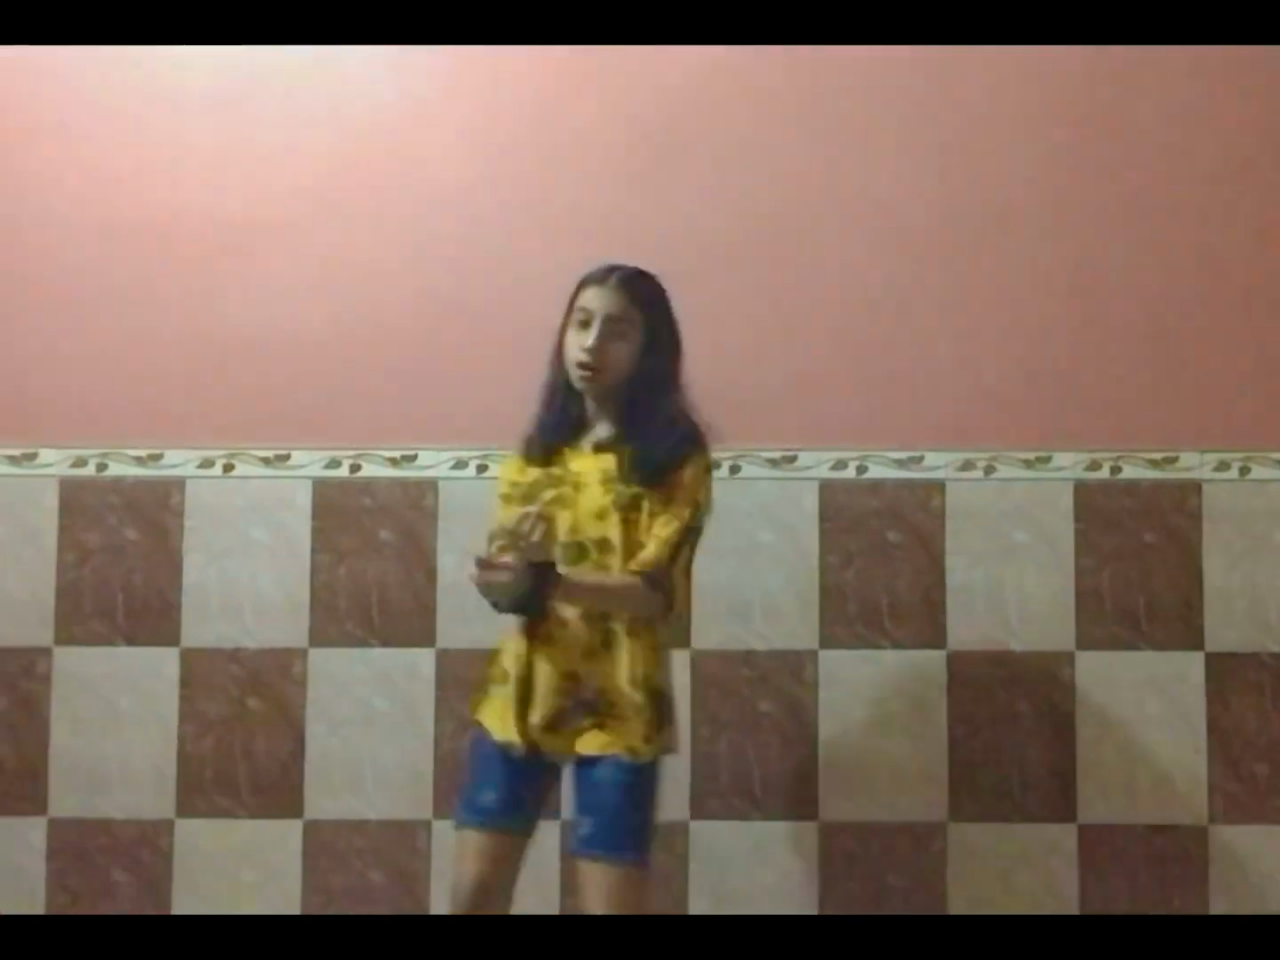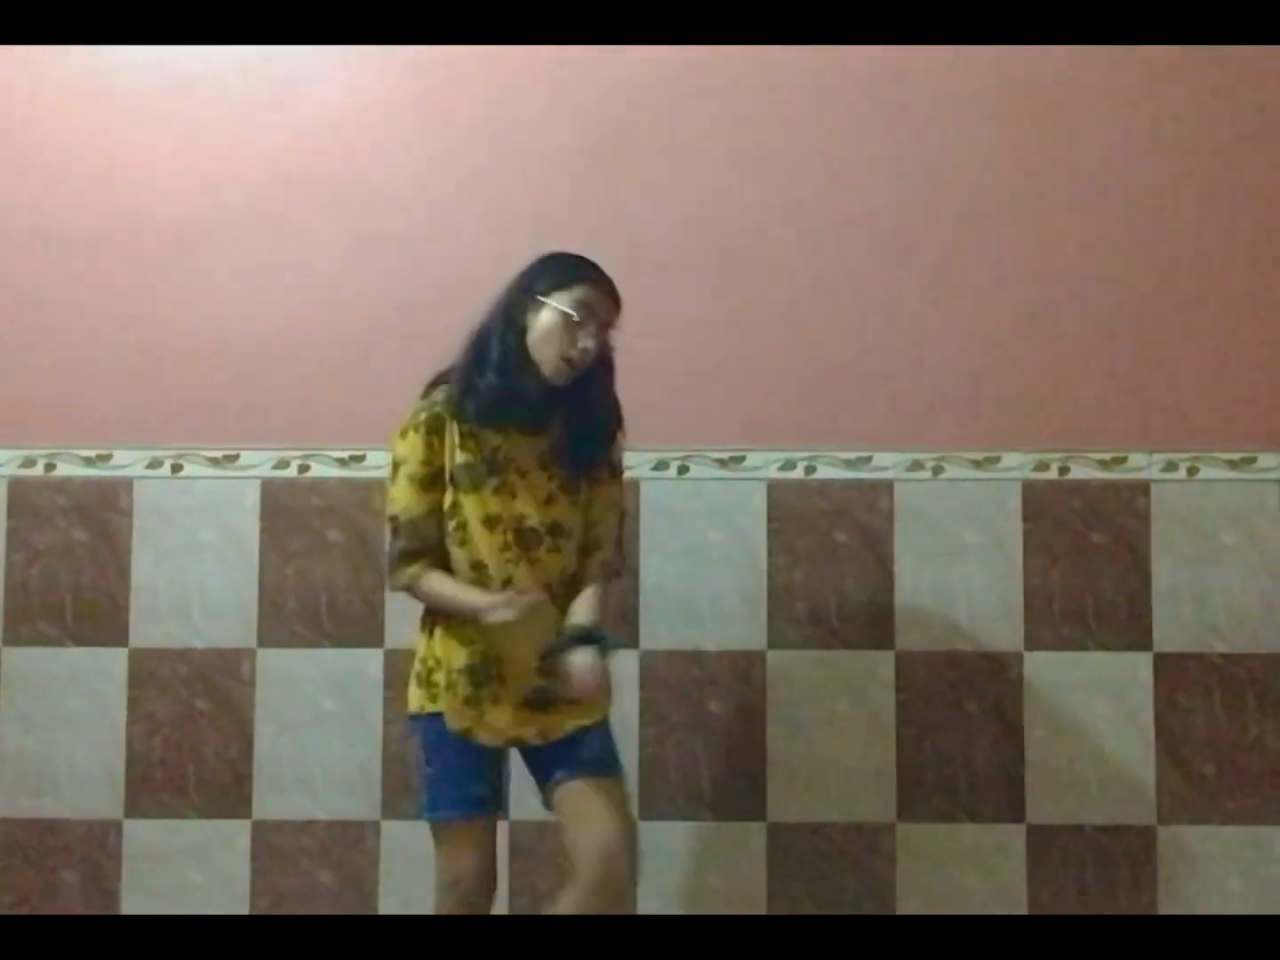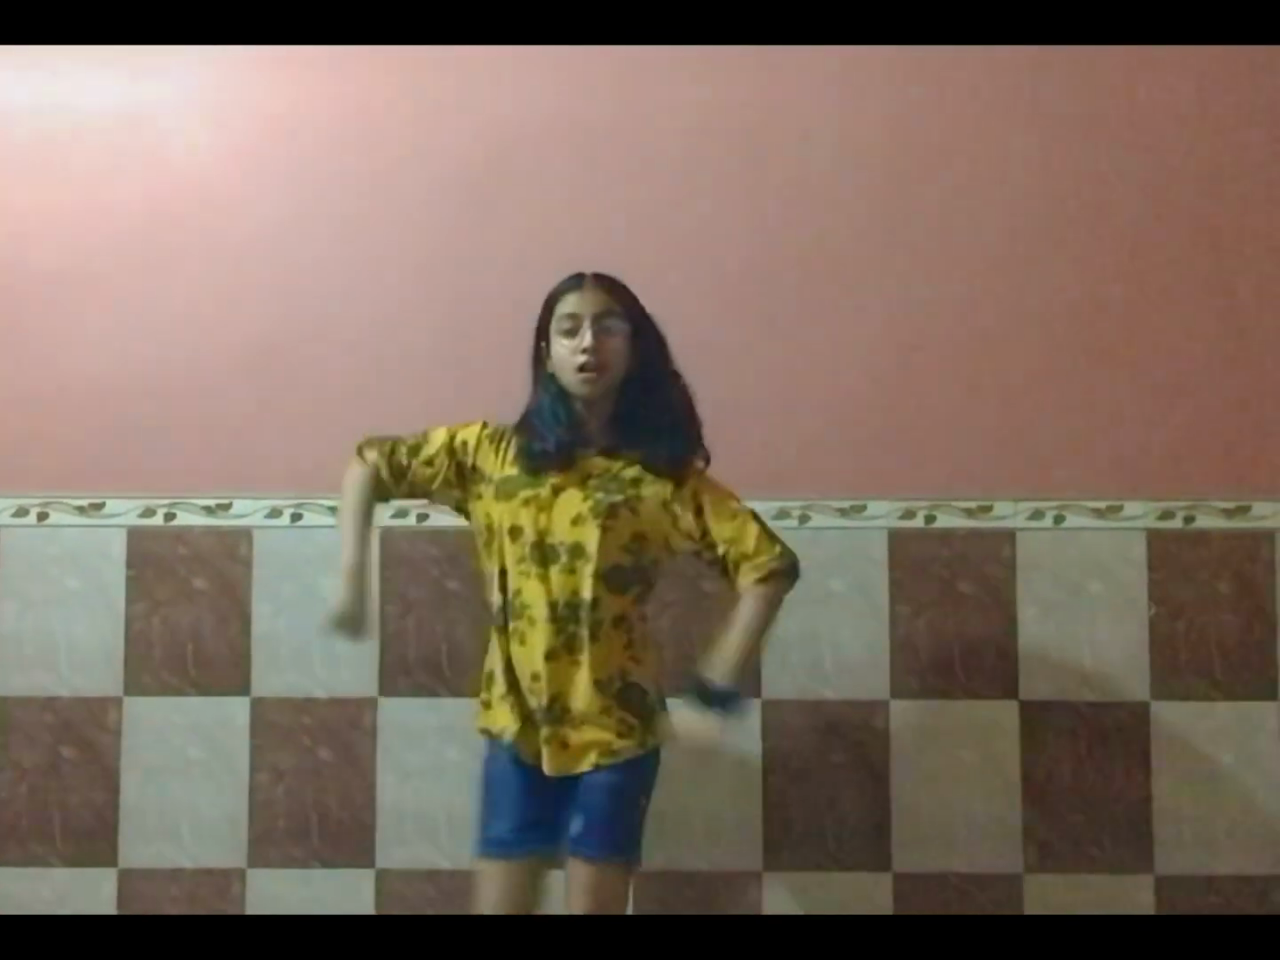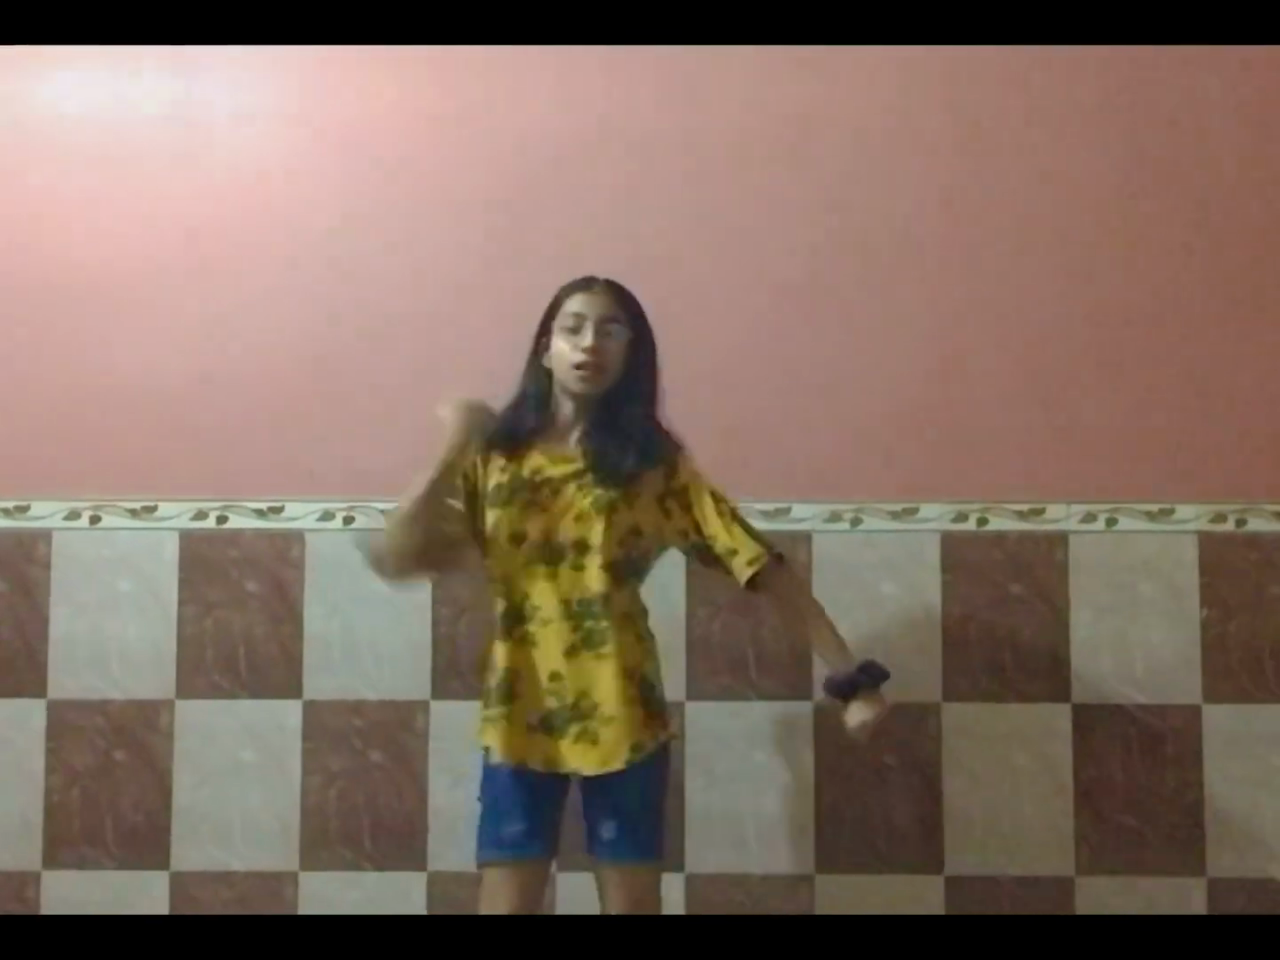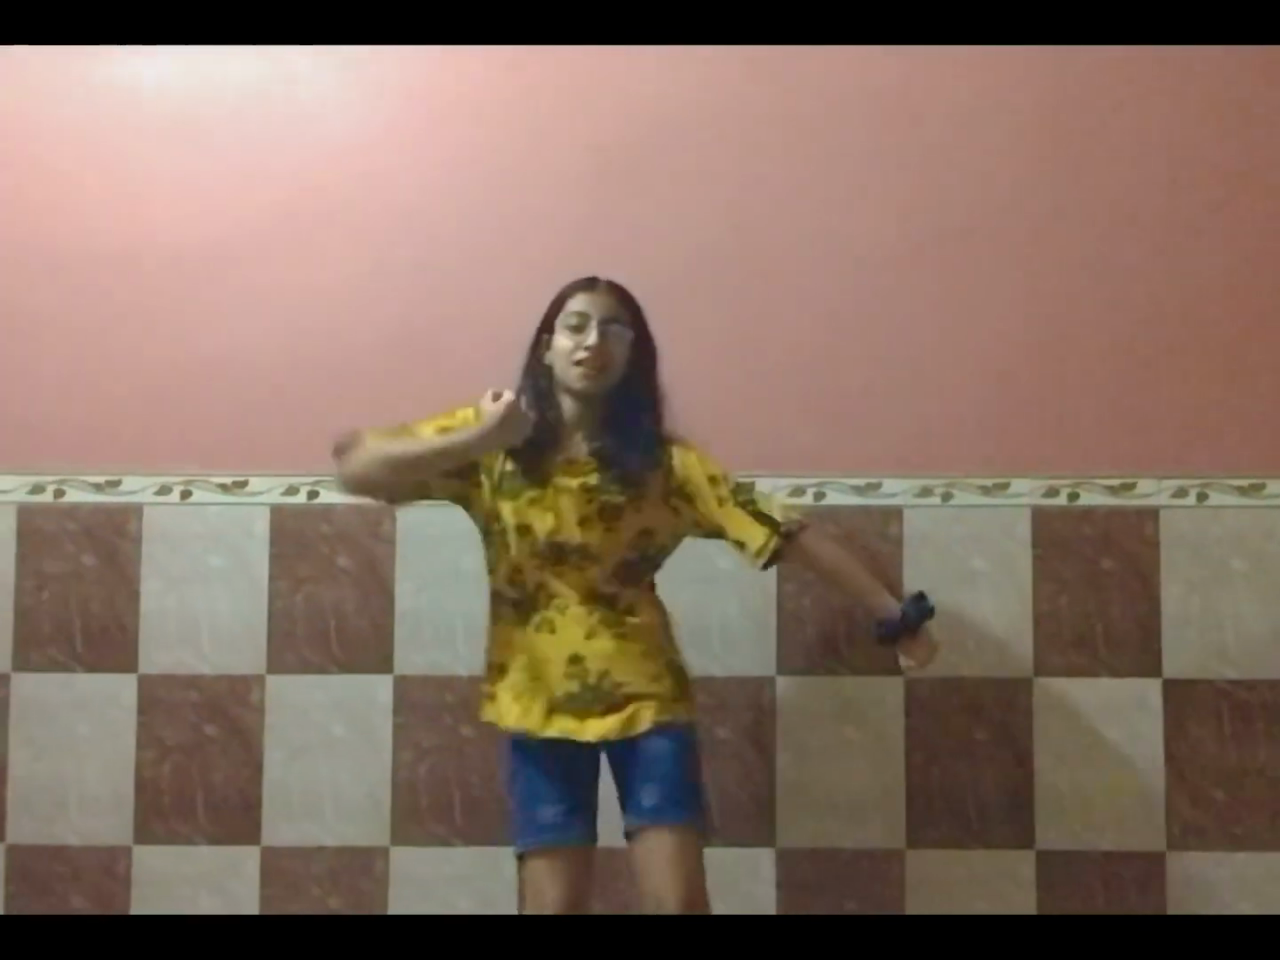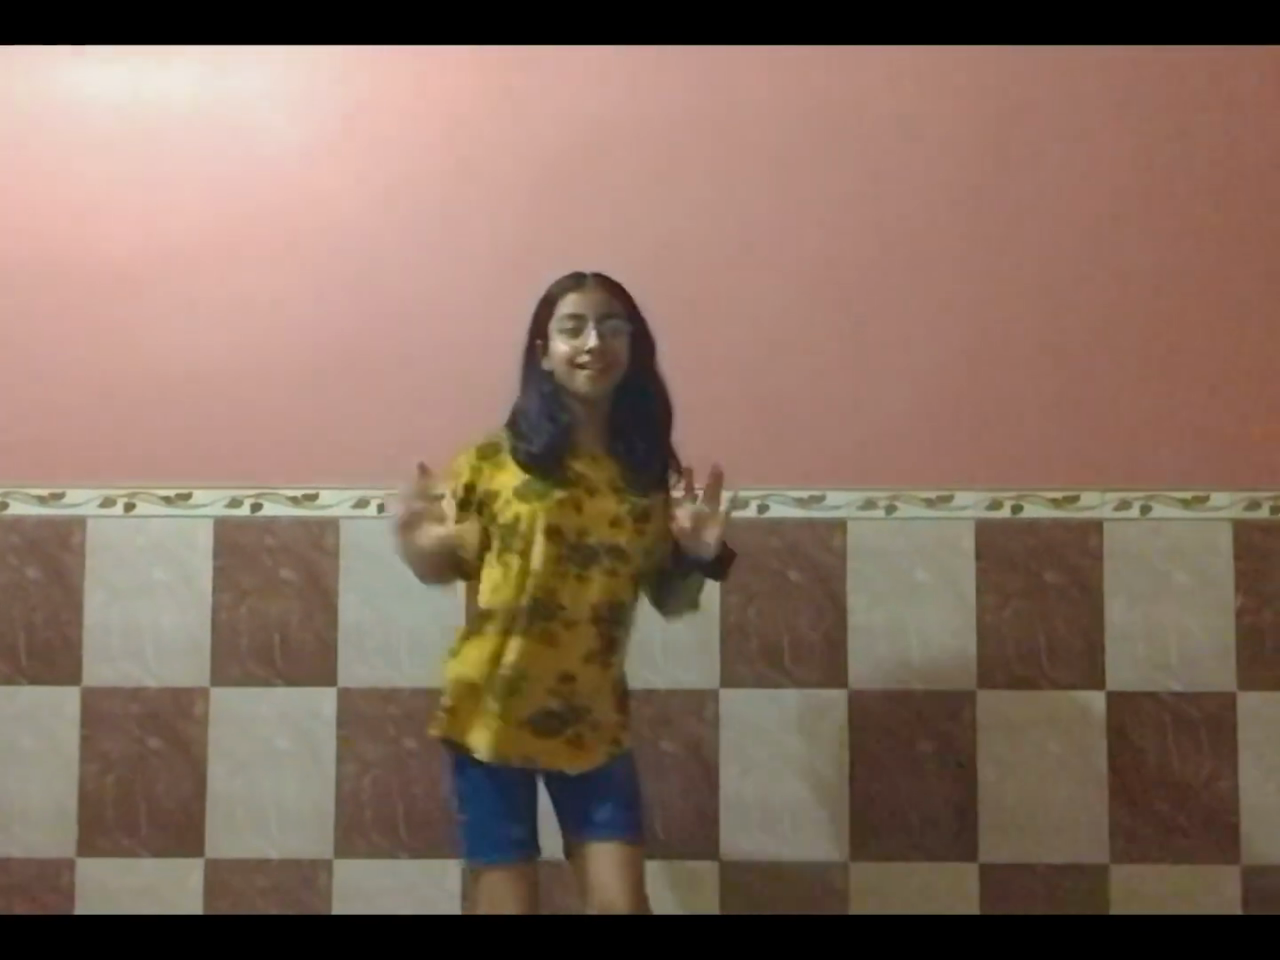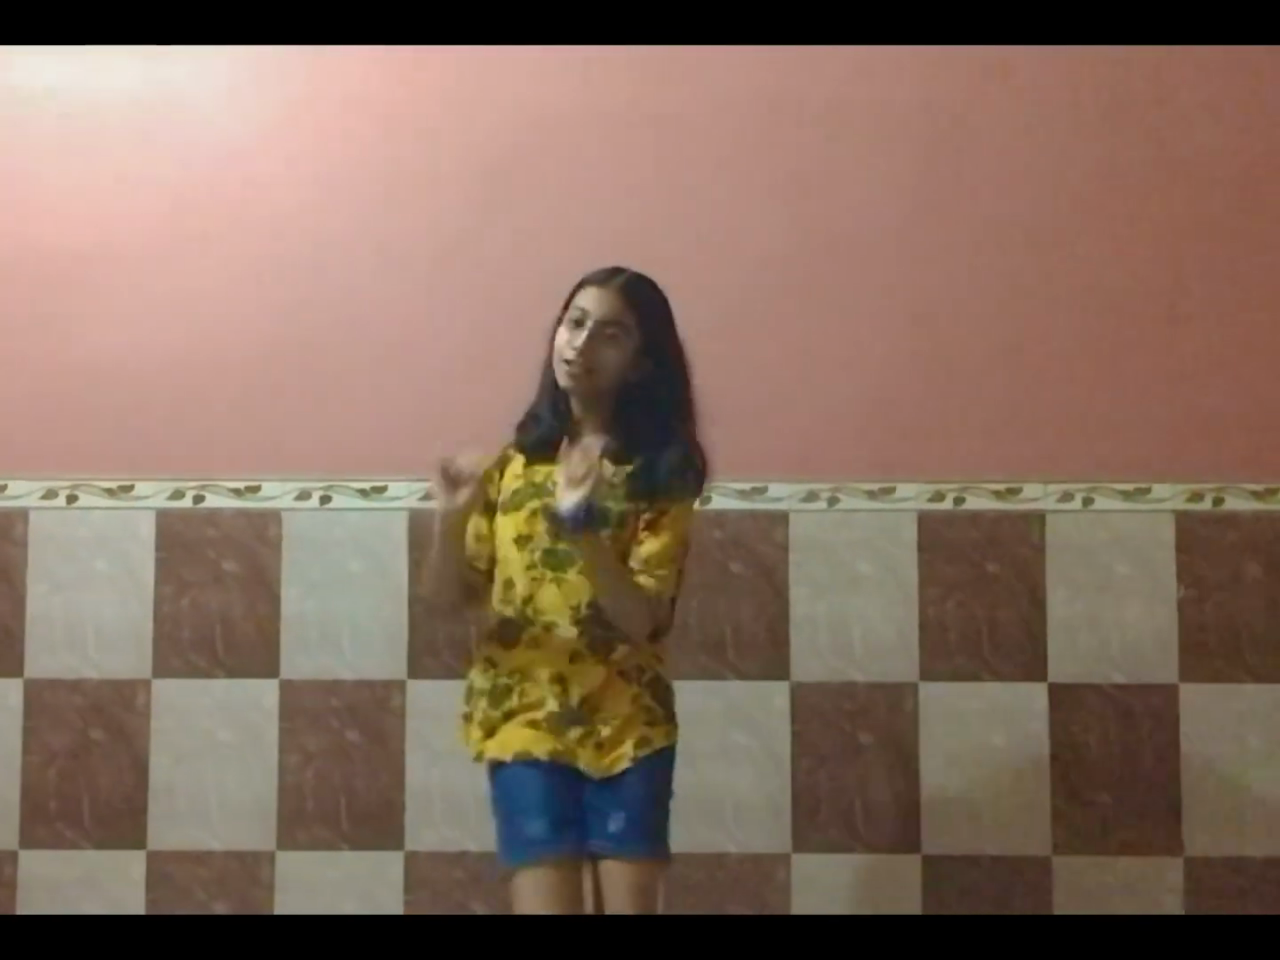
dt=0.7s
person 1, frame 1
left shoulder: (675, 457)
right shoulder: (534, 455)
left elbow: (652, 593)
right elbow: (501, 577)
left wrist: (545, 581)
right wrist: (516, 568)
left hip: (620, 706)
right hip: (521, 697)
left knee: (612, 912)
right knee: (473, 895)
person 1, frame 2
left shoulder: (589, 434)
right shoulder: (434, 423)
left elbow: (601, 563)
right elbow: (407, 562)
left wrist: (585, 641)
right wrist: (482, 606)
left hip: (559, 685)
right hip: (458, 679)
left knee: (608, 862)
right knee: (465, 882)
person 1, frame 3
left shoulder: (665, 473)
right shoulder: (490, 452)
left elbow: (770, 565)
right elbow: (369, 465)
left wrist: (715, 690)
right wrist: (352, 574)
left hip: (613, 727)
right hip: (518, 720)
left knee: (593, 915)
right knee: (501, 916)
person 1, frame 4
left shoulder: (657, 466)
right shoulder: (489, 458)
left elbow: (762, 563)
right elbow: (393, 560)
left wrist: (848, 674)
right wrist: (446, 463)
left hip: (622, 720)
right hip: (521, 719)
left knee: (631, 915)
right knee: (504, 912)
person 1, frame 5
left shoulder: (662, 464)
right shoulder: (488, 450)
left elbow: (788, 536)
right elbow: (353, 469)
left wrist: (895, 618)
right wrist: (471, 441)
left hip: (643, 700)
right hip: (532, 704)
left knee: (679, 903)
right knee: (552, 908)
person 1, frame 6
left shoulder: (650, 474)
right shoulder: (495, 462)
left elbow: (673, 599)
right elbow: (443, 564)
left wrist: (705, 554)
right wrist: (417, 544)
left hip: (594, 720)
right hip: (493, 713)
left knee: (622, 912)
right knee: (509, 913)
person 1, frame 7
left shoulder: (664, 472)
right shoulder: (509, 466)
left elbow: (641, 621)
right elbow: (451, 595)
left wrist: (584, 526)
right wrist: (449, 517)
left hip: (627, 721)
right hip: (525, 720)
left knee: (629, 917)
right knee: (545, 917)
